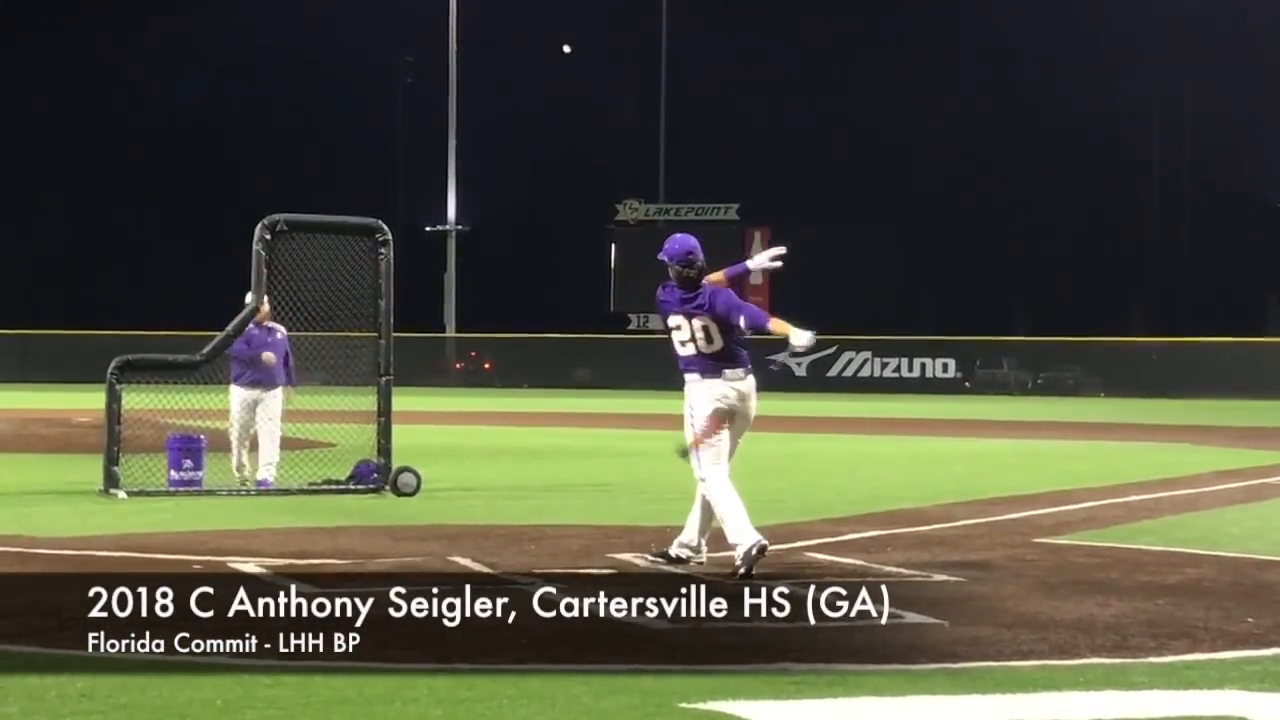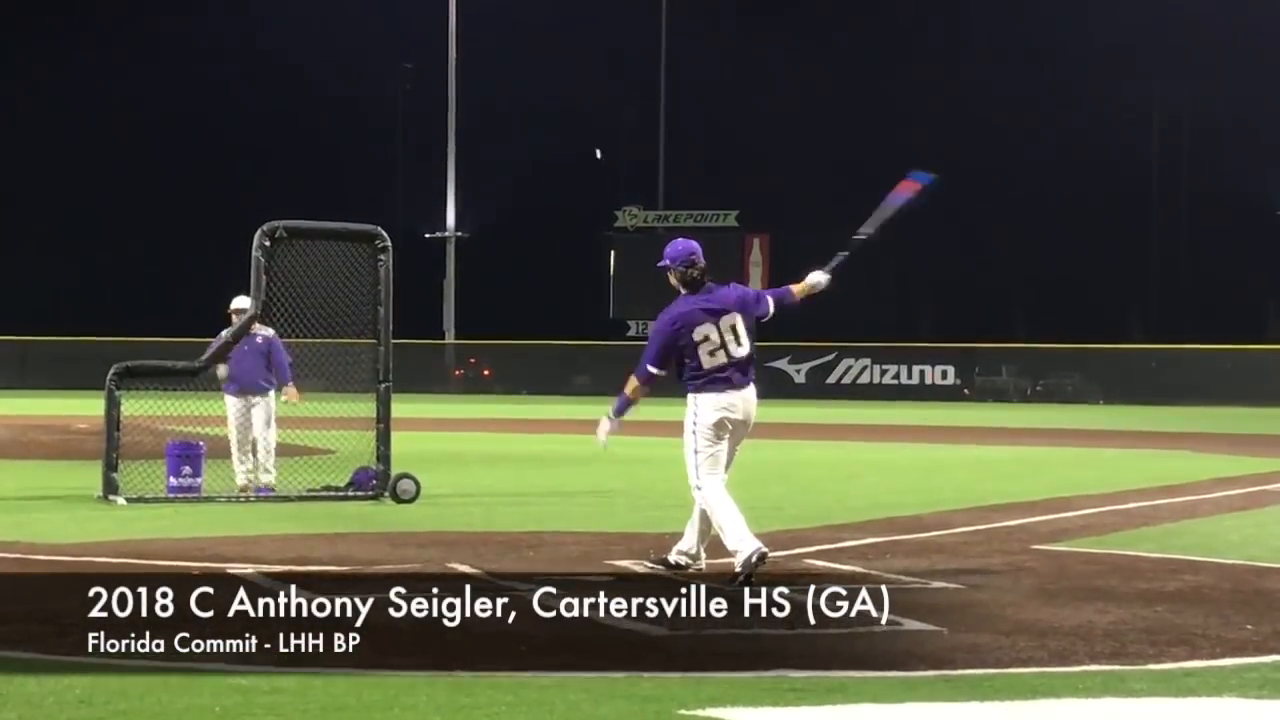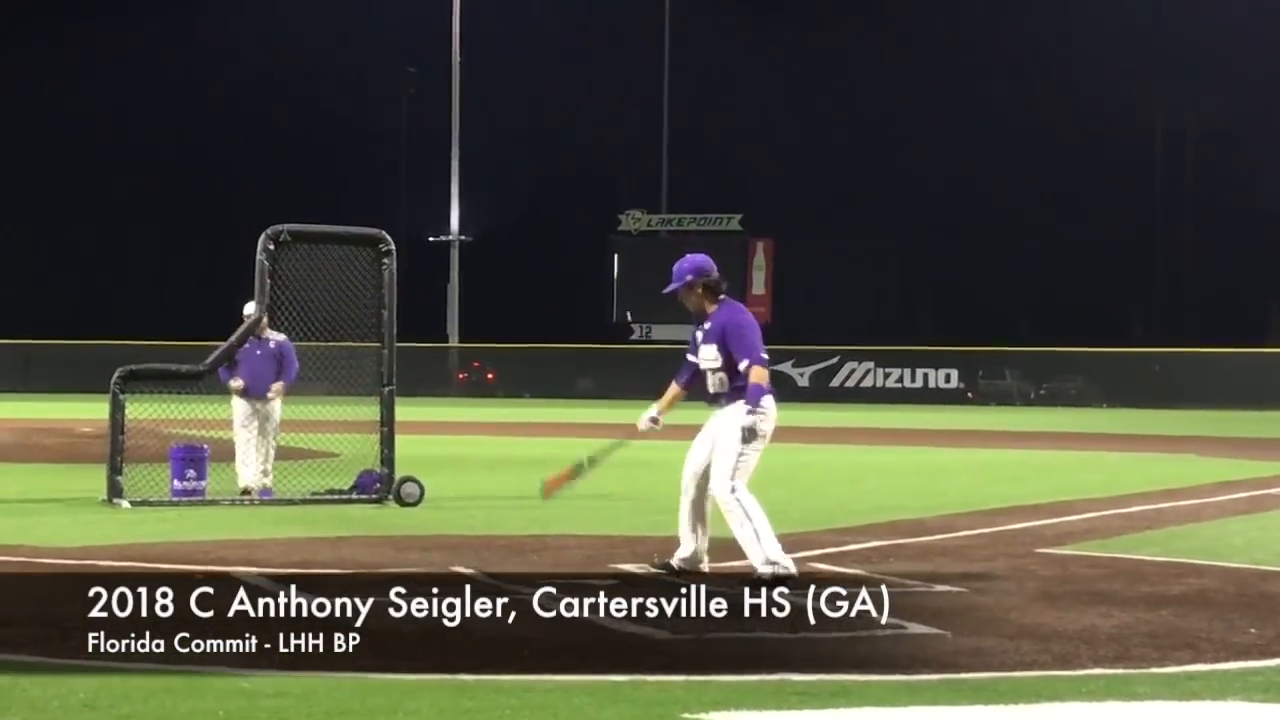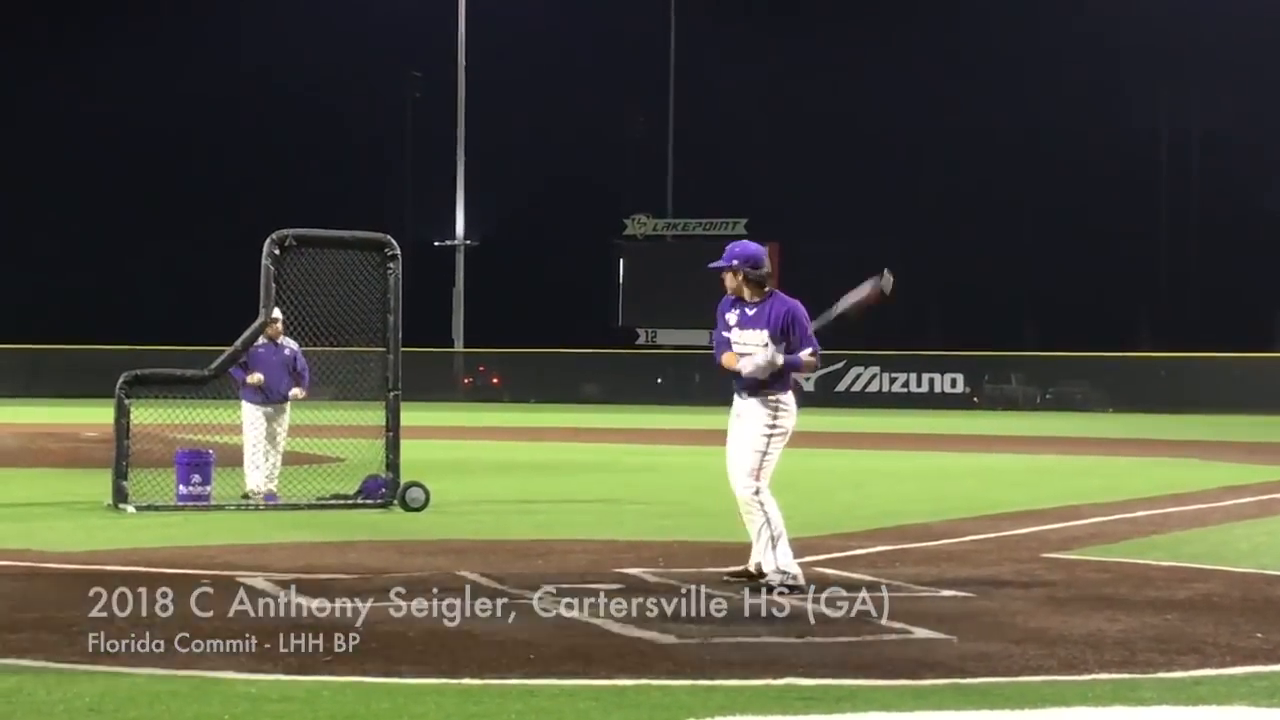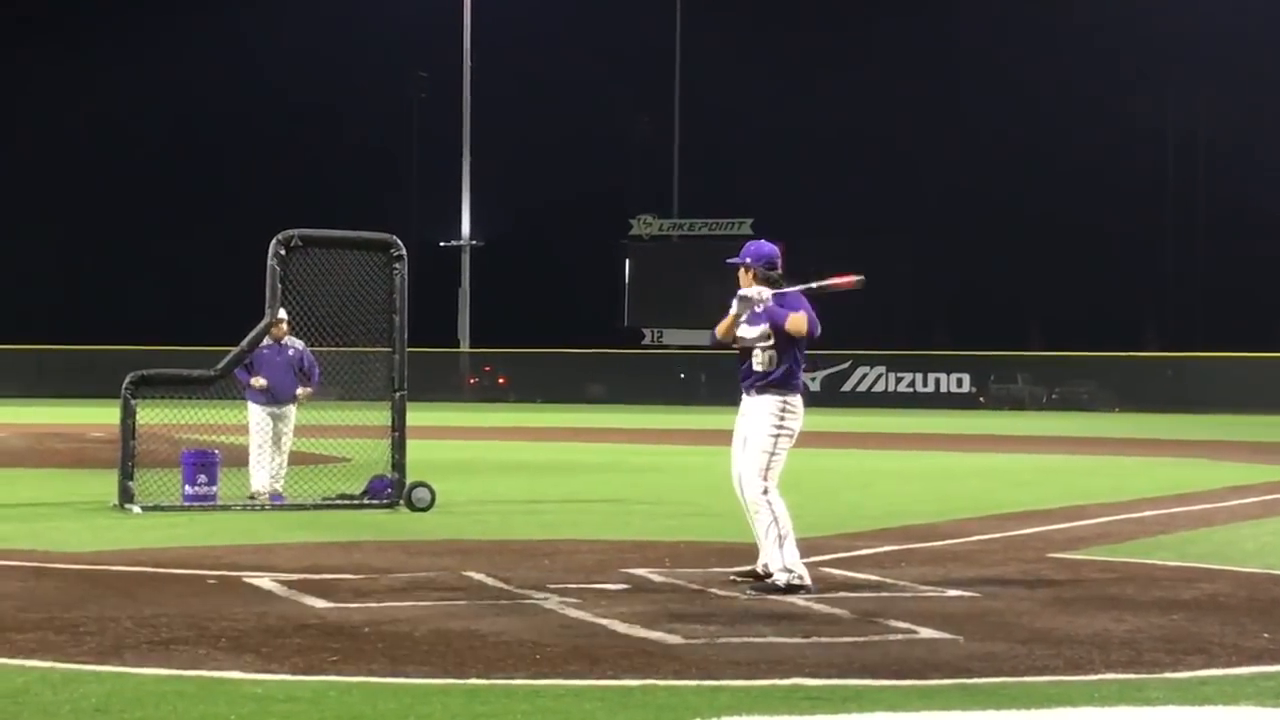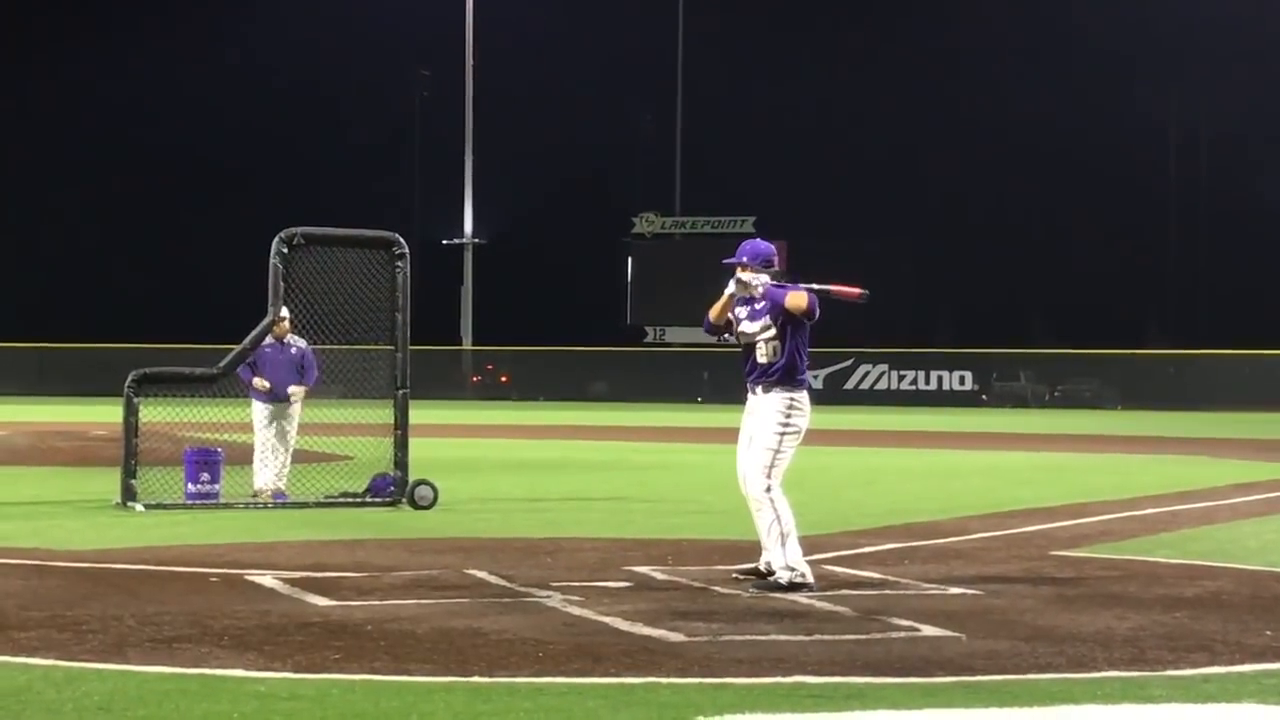
dt=0.5s
person 1, frame 1
left shoulder: (665, 297)
right shoulder: (718, 298)
right elbow: (753, 316)
left wrist: (748, 265)
right wrist: (793, 332)
left hip: (705, 390)
right hip: (742, 387)
left knee: (712, 474)
right knee: (714, 470)
left ankle: (747, 541)
right ankle: (689, 546)
person 1, frame 2
left shoulder: (672, 318)
right shoulder: (736, 295)
left elbow: (646, 374)
right elbow: (777, 300)
left wrist: (614, 414)
right wrist: (811, 283)
left hip: (709, 403)
right hip: (746, 397)
left knee: (706, 484)
right knee: (712, 479)
left ankle: (746, 549)
right ankle: (688, 553)
person 1, frame 3
left shoulder: (732, 318)
right shoulder: (705, 322)
left elbow: (758, 366)
right elbow: (690, 373)
left wrist: (751, 411)
right wrist: (658, 409)
left hip: (747, 411)
right hip: (726, 411)
left knee: (727, 485)
right knee: (694, 476)
left ankle: (775, 564)
right ankle: (689, 558)
person 1, frame 4
left shoulder: (786, 309)
right shoulder: (728, 306)
left elbow: (812, 361)
right elbow: (722, 353)
left wrist: (782, 359)
right wrist: (744, 362)
left hip: (772, 406)
right hip: (742, 403)
left knee: (751, 486)
right knee: (741, 483)
left ankle: (786, 574)
right ankle: (764, 562)
person 1, frame 5
left shoulder: (791, 301)
right shoulder: (746, 303)
left elbow: (809, 330)
right elbow: (719, 340)
left wrist: (767, 306)
right wrist: (738, 310)
left hip: (777, 406)
right hip: (750, 403)
left knee: (759, 486)
right knee: (743, 482)
left ankle: (792, 574)
right ankle: (771, 562)
person 1, frame 6
left shoulder: (787, 295)
right shoulder: (742, 303)
left elbow: (809, 306)
right elbow: (712, 325)
left wrist: (766, 290)
right wrist: (732, 292)
left hip: (785, 402)
right hip: (755, 400)
left knee: (762, 482)
right knee: (749, 479)
left ankle: (794, 572)
right ankle: (773, 560)
person 2, frame 1
left shoulder: (279, 331)
right shoulder: (242, 329)
left elbow: (287, 360)
right elbow: (235, 351)
left wrist: (289, 383)
right wrist: (260, 356)
left hip: (271, 391)
right hip: (243, 390)
left knee: (270, 434)
right knee: (239, 433)
left ankle: (265, 477)
right ankle: (243, 475)
person 2, frame 2
left shoulder: (268, 335)
right shoulder: (225, 337)
left elbow: (281, 360)
left wrist: (288, 384)
right wrist: (218, 368)
left hip: (263, 396)
right hip: (235, 397)
left knee: (265, 437)
right knee: (240, 440)
left ankle: (266, 482)
right ankle: (246, 483)
person 2, frame 3
left shoulder: (280, 341)
left elbow: (292, 365)
right elbow: (223, 364)
left wrist: (283, 383)
right wrist: (230, 381)
left hip: (271, 400)
right hip: (243, 400)
left knee: (268, 442)
right knee: (245, 442)
left ankle: (264, 483)
right ankle: (248, 485)
person 2, frame 4
left shoulder: (292, 347)
right shoulder: (250, 344)
left elbow: (302, 371)
right elbow: (234, 365)
left wrist: (302, 389)
right wrist: (246, 378)
left hip: (281, 406)
right hip: (253, 404)
left knee: (276, 448)
right knee: (254, 446)
left ankle: (270, 489)
right ankle: (254, 489)
person 2, frame 5
left shoulder: (298, 347)
right shoulder: (255, 345)
left elbow: (312, 368)
right elbow: (239, 366)
left wrist: (309, 387)
right wrist: (250, 381)
left hip: (287, 406)
right hip: (259, 405)
left knee: (281, 449)
right knee: (259, 447)
left ankle: (275, 489)
right ankle: (259, 490)
person 2, frame 6
left shoulder: (301, 345)
right shoulder: (258, 343)
left elbow: (311, 370)
right elbow: (243, 366)
left wrist: (303, 387)
right wrist: (253, 380)
left hip: (290, 404)
right hip: (263, 403)
left knee: (285, 446)
right knee: (264, 445)
left ankle: (278, 487)
right ankle: (263, 488)
